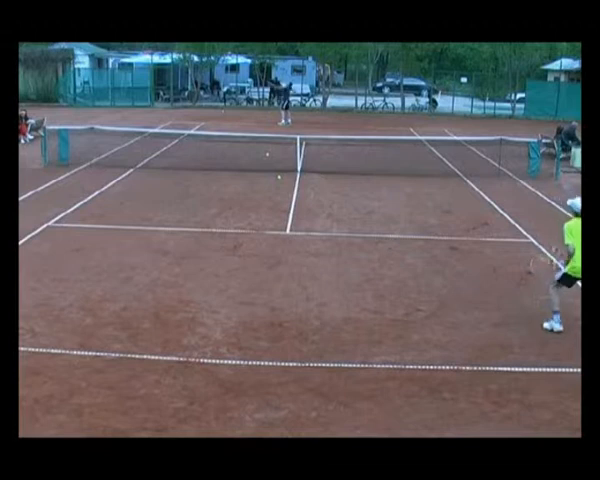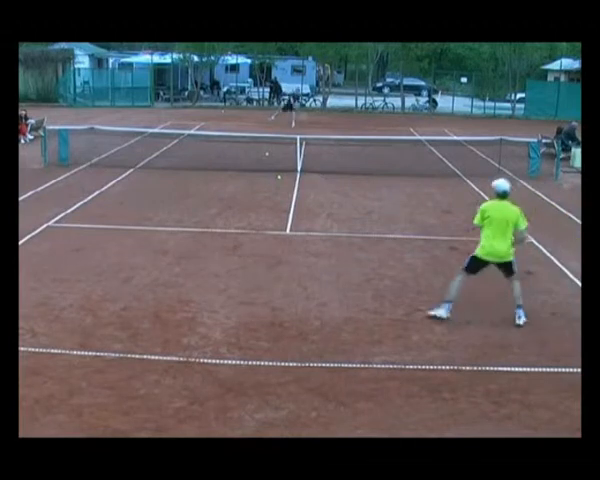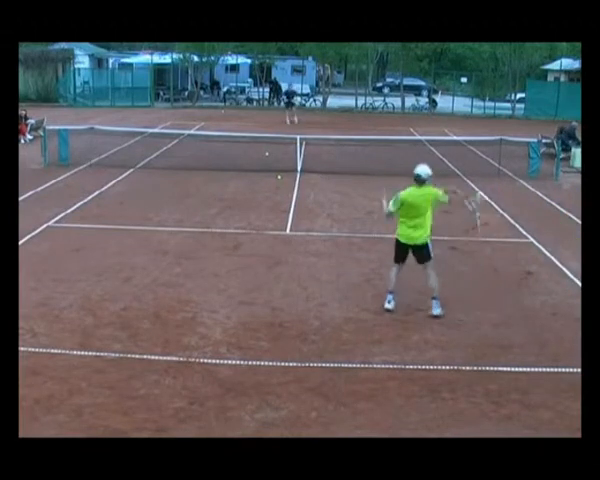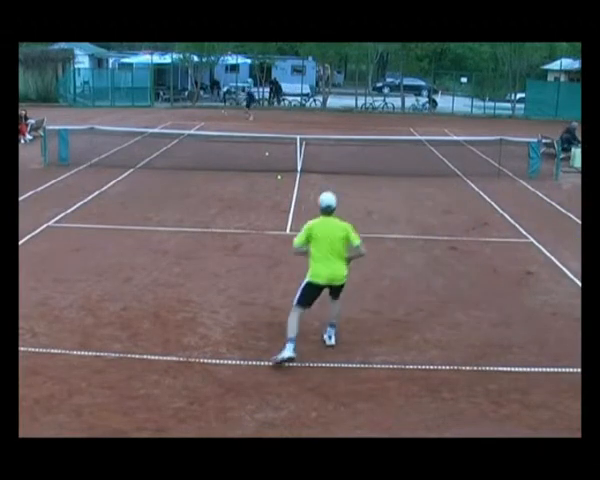
dt=1s
person 1, frame 1
left shoulder: (569, 225)
left elbow: (571, 250)
left wrist: (567, 262)
left hip: (575, 268)
left knee: (554, 287)
left ankle: (556, 321)
person 1, frame 2
left shoulder: (486, 206)
right shoulder: (515, 211)
left elbow: (476, 227)
right elbow: (523, 237)
right wrist: (514, 242)
left hip: (484, 251)
right hip: (504, 254)
left knee: (460, 277)
right knee: (514, 280)
left ankle: (445, 309)
right ankle: (520, 315)
person 1, frame 3
left shoulder: (403, 195)
right shoulder: (433, 193)
left elbow: (388, 214)
right elbow: (445, 200)
left wrist: (385, 206)
right wrist: (453, 191)
left hip: (402, 237)
right hip: (421, 239)
left knee: (397, 266)
right knee: (429, 269)
left ankle: (389, 300)
right ankle: (436, 305)
person 1, frame 4
left shoulder: (311, 225)
right shoulder: (345, 227)
left elbow: (296, 249)
right elbow: (361, 251)
left hip: (316, 276)
right hip: (338, 276)
left knee: (295, 311)
right knee: (336, 299)
left ankle: (289, 349)
right ankle: (330, 334)
